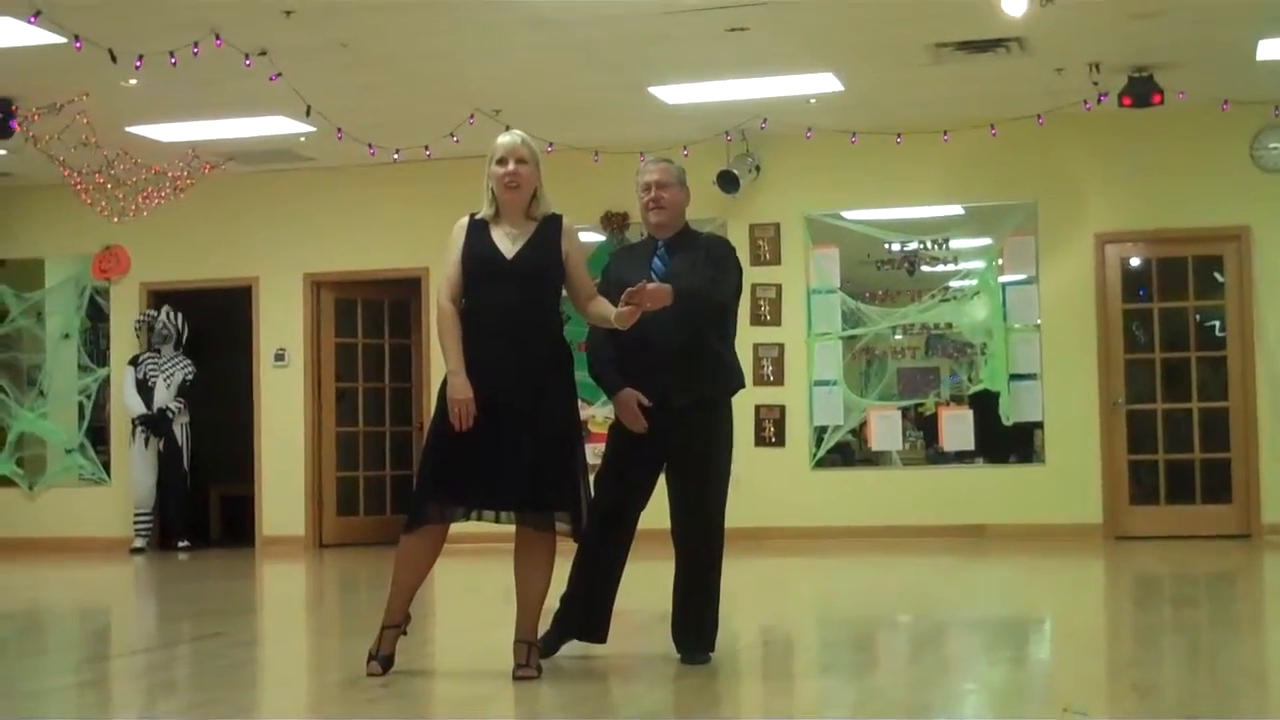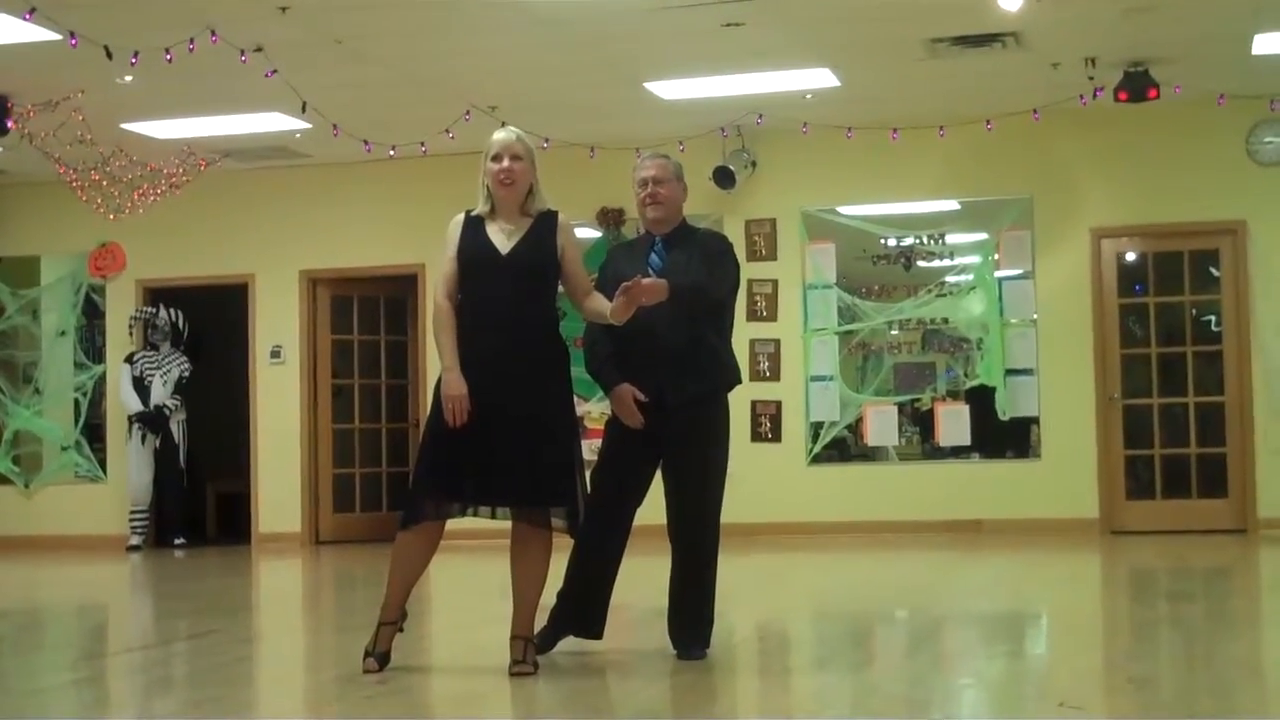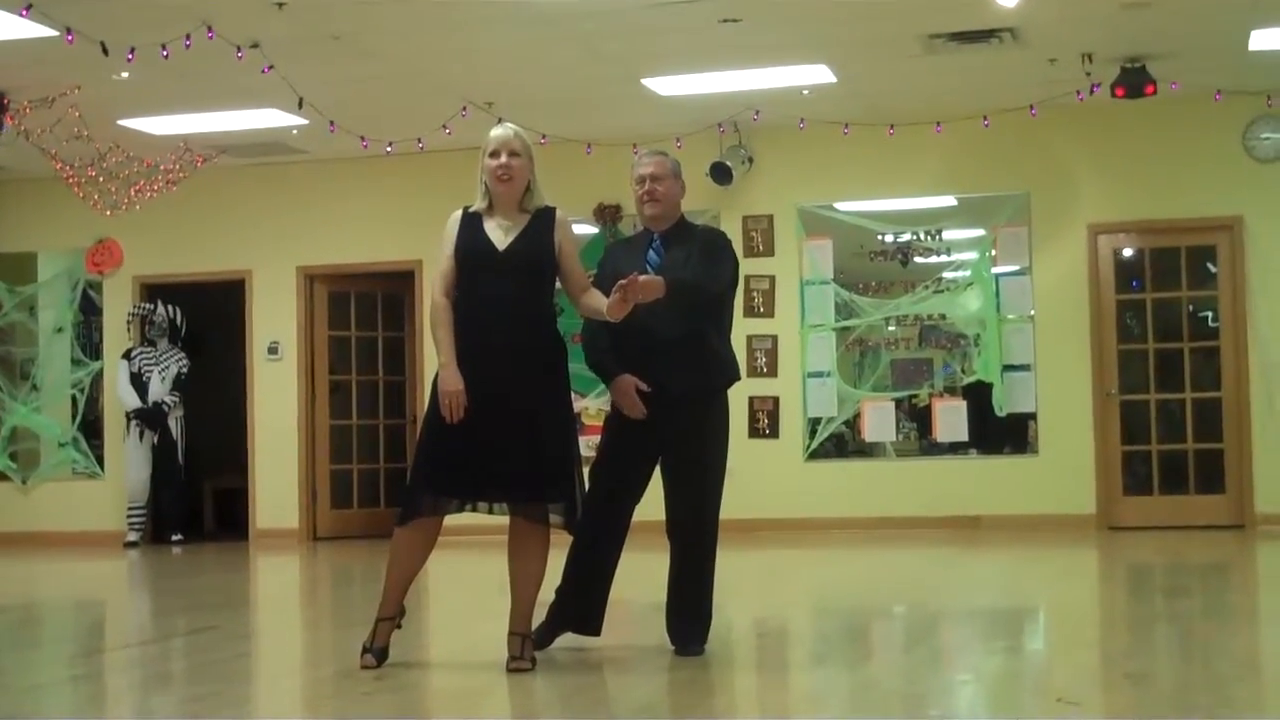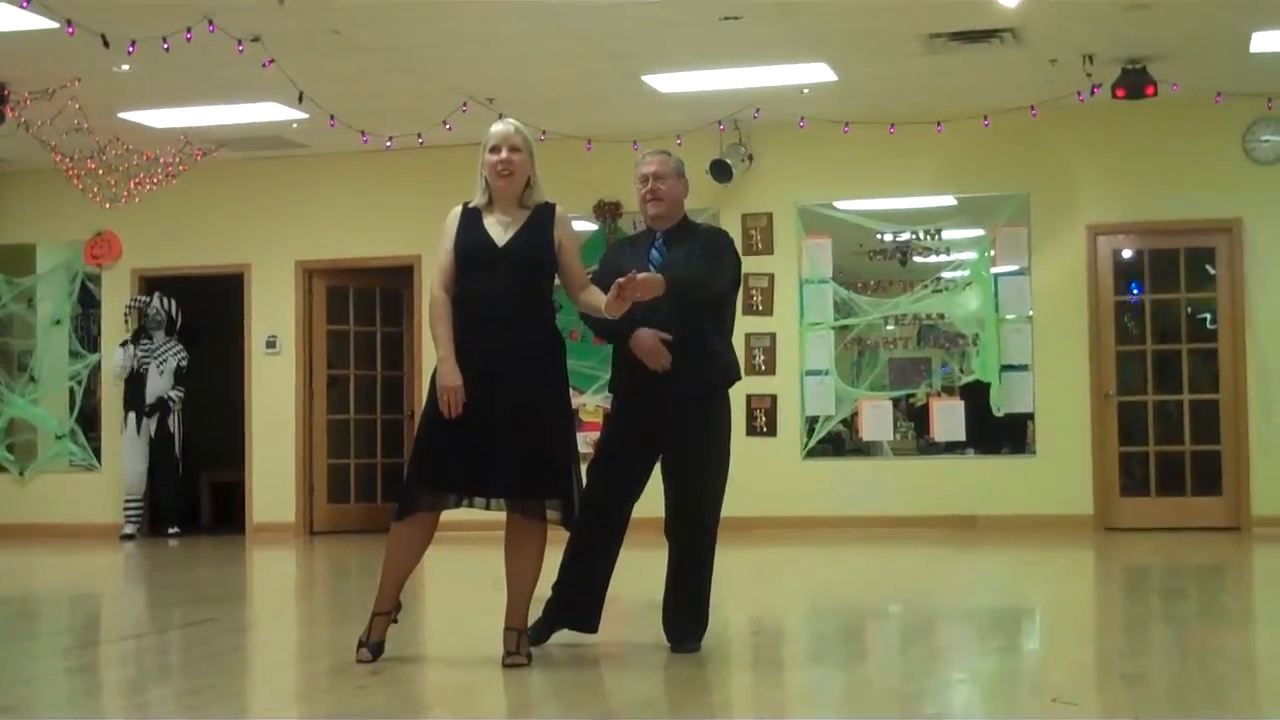
dt=0.5s
person 1, frame 1
left shoulder: (559, 231)
right shoulder: (467, 229)
left elbow: (586, 300)
right elbow: (447, 303)
left wrist: (617, 317)
right wrist: (456, 376)
left hip: (542, 384)
right hip: (474, 381)
left knee: (537, 511)
right knee: (434, 504)
left ankle: (525, 641)
right ankle: (391, 625)
person 1, frame 2
left shoulder: (555, 227)
right shoulder: (463, 226)
left elbow: (582, 295)
right elbow: (443, 300)
left wrist: (614, 310)
right wrist: (451, 372)
left hip: (537, 378)
right hip: (471, 377)
left knee: (534, 506)
right knee: (431, 499)
left ankle: (523, 636)
right ankle: (388, 620)
person 1, frame 3
left shoulder: (553, 224)
right shoulder: (461, 223)
left elbow: (581, 292)
right elbow: (441, 297)
left wrist: (612, 307)
right wrist: (448, 368)
left hip: (535, 375)
right hip: (469, 374)
left knee: (531, 503)
right knee: (428, 496)
left ankle: (520, 632)
right ankle: (386, 616)
person 1, frame 4
left shoulder: (553, 220)
right shoulder: (460, 218)
left elbow: (579, 289)
right elbow: (440, 292)
left wrist: (611, 304)
right wrist: (447, 364)
left hip: (534, 371)
right hip: (467, 369)
left knee: (530, 499)
right knee: (426, 491)
left ankle: (516, 628)
right ankle: (382, 611)
person 2, frame 1
left shoulder: (715, 252)
right shoulder: (621, 262)
left elbow: (719, 299)
right elbow: (599, 334)
left wrist: (670, 295)
right wrist: (616, 388)
left hip: (701, 407)
right hip: (637, 406)
left knee: (699, 526)
right knee: (608, 517)
left ankle: (695, 637)
right ankle: (573, 621)
person 2, frame 2
left shoulder: (712, 248)
right shoulder: (618, 259)
left elbow: (715, 296)
right elbow: (596, 328)
left wrist: (667, 290)
right wrist: (612, 383)
left hip: (698, 402)
right hip: (633, 401)
left knee: (694, 522)
right knee: (604, 513)
left ankle: (691, 633)
right ankle: (570, 617)
person 2, frame 3
left shoulder: (711, 244)
right shoulder: (617, 255)
left elbow: (711, 290)
right elbow: (594, 322)
left wrist: (664, 287)
right wrist: (613, 375)
left hip: (697, 399)
right hip: (632, 397)
left knee: (693, 518)
right knee: (603, 508)
left ankle: (689, 629)
right ankle: (569, 613)
person 2, frame 4
left shoulder: (713, 243)
right shoulder: (621, 252)
left elbow: (709, 286)
left wrist: (662, 284)
right wrist: (631, 334)
left hip: (698, 396)
right hip: (635, 396)
left knee: (693, 517)
right knee: (601, 504)
left ankle: (686, 626)
right ankle: (566, 609)
person 3, frame 1
left shoulder: (185, 365)
right shoulder: (137, 362)
left elbow: (184, 397)
right elbow: (129, 393)
left wrist: (165, 416)
right wrist: (144, 416)
left hip: (174, 428)
right hip: (144, 428)
left knee: (176, 482)
right knee: (143, 481)
left ankle: (179, 535)
right ankle: (141, 535)
person 3, frame 2
left shoulder: (181, 361)
right shoulder: (133, 359)
left elbow: (180, 394)
right elbow: (125, 391)
left wrist: (162, 413)
right wrist: (142, 414)
left hip: (171, 425)
right hip: (140, 426)
left knee: (172, 479)
right knee: (139, 479)
left ankle: (175, 533)
right ankle: (137, 532)
person 3, frame 3
left shoulder: (179, 358)
right shoulder: (132, 355)
left elbow: (179, 390)
right elbow: (123, 386)
left wrist: (160, 410)
right wrist: (139, 411)
left hip: (169, 422)
right hip: (138, 422)
left knee: (171, 476)
right knee: (137, 476)
left ankle: (173, 529)
right ankle: (134, 529)
person 3, frame 4
left shoulder: (177, 350)
right shoulder: (130, 345)
left elbow: (182, 385)
right elbow: (118, 371)
left wrist: (166, 402)
right wrist: (133, 346)
left hip: (167, 416)
right hip: (136, 415)
left knee: (168, 469)
right knee: (134, 469)
left ankle: (170, 522)
right ankle: (131, 522)
